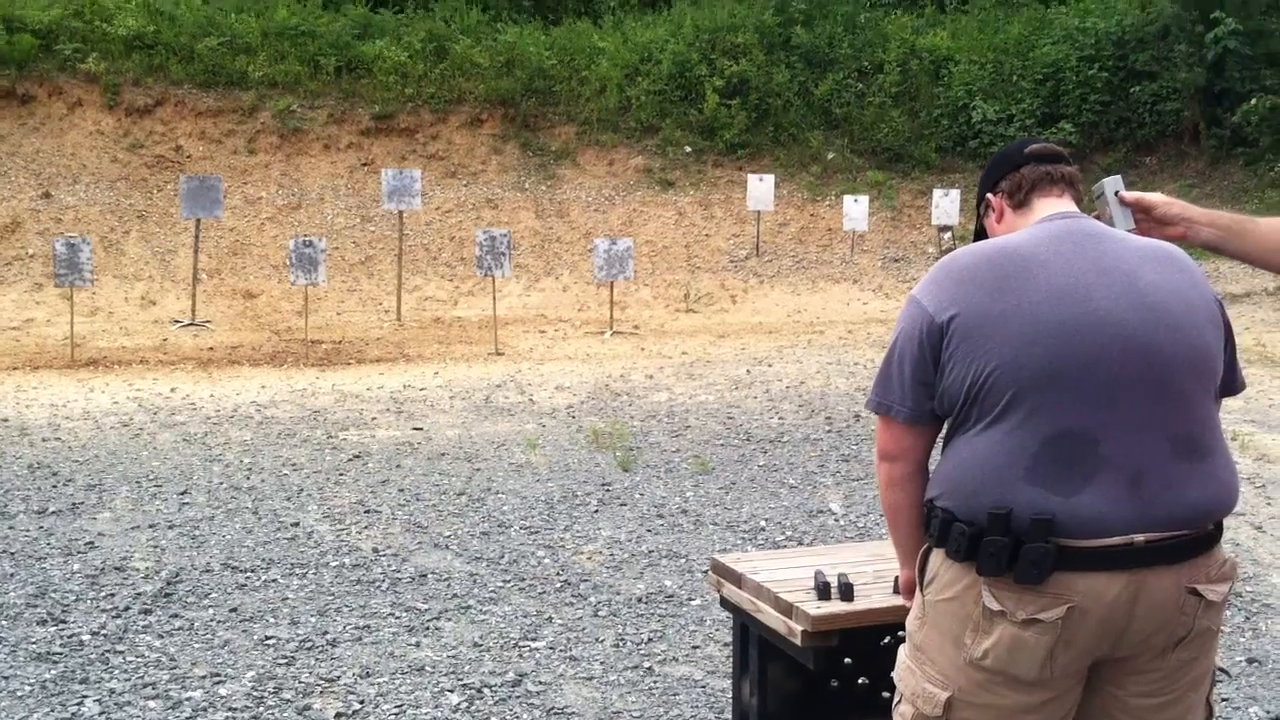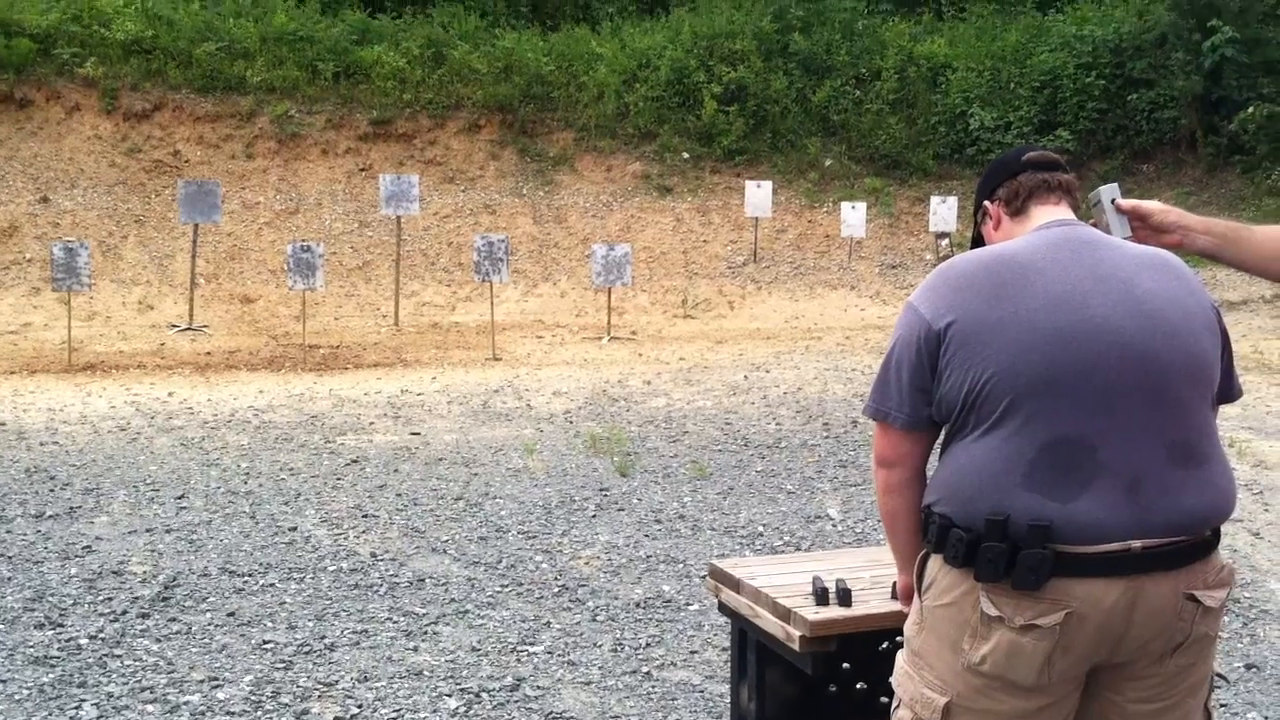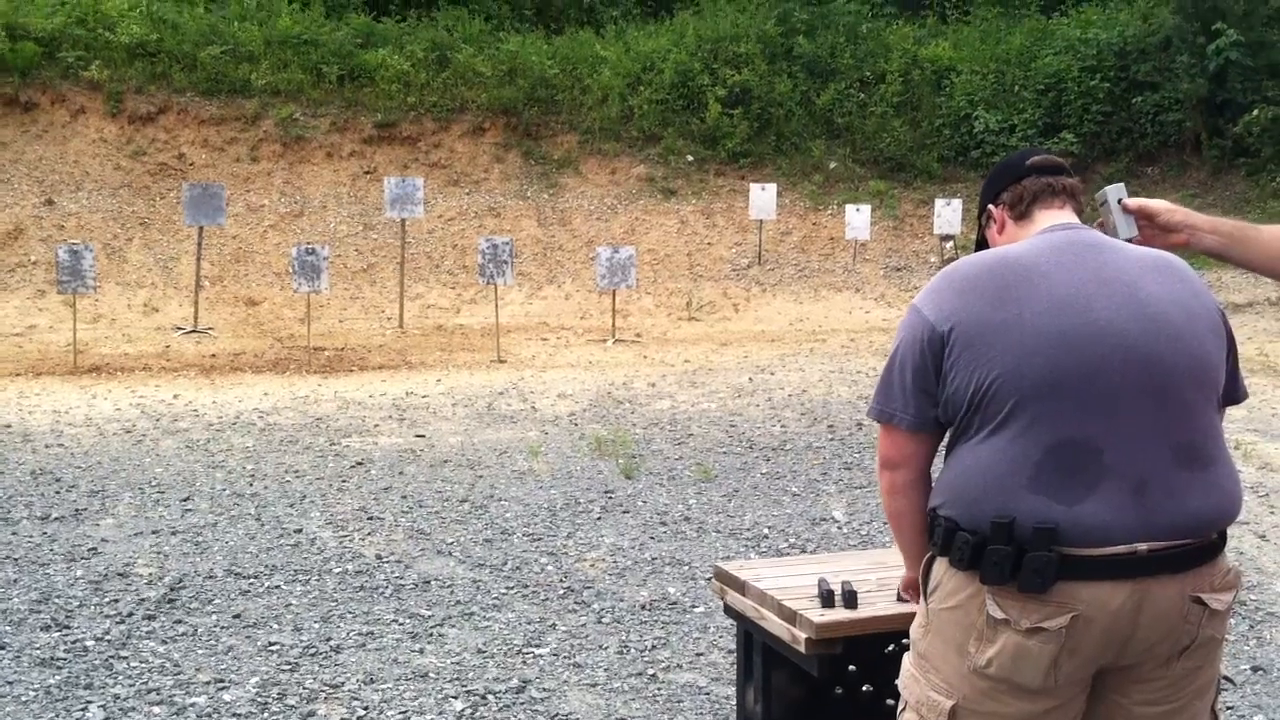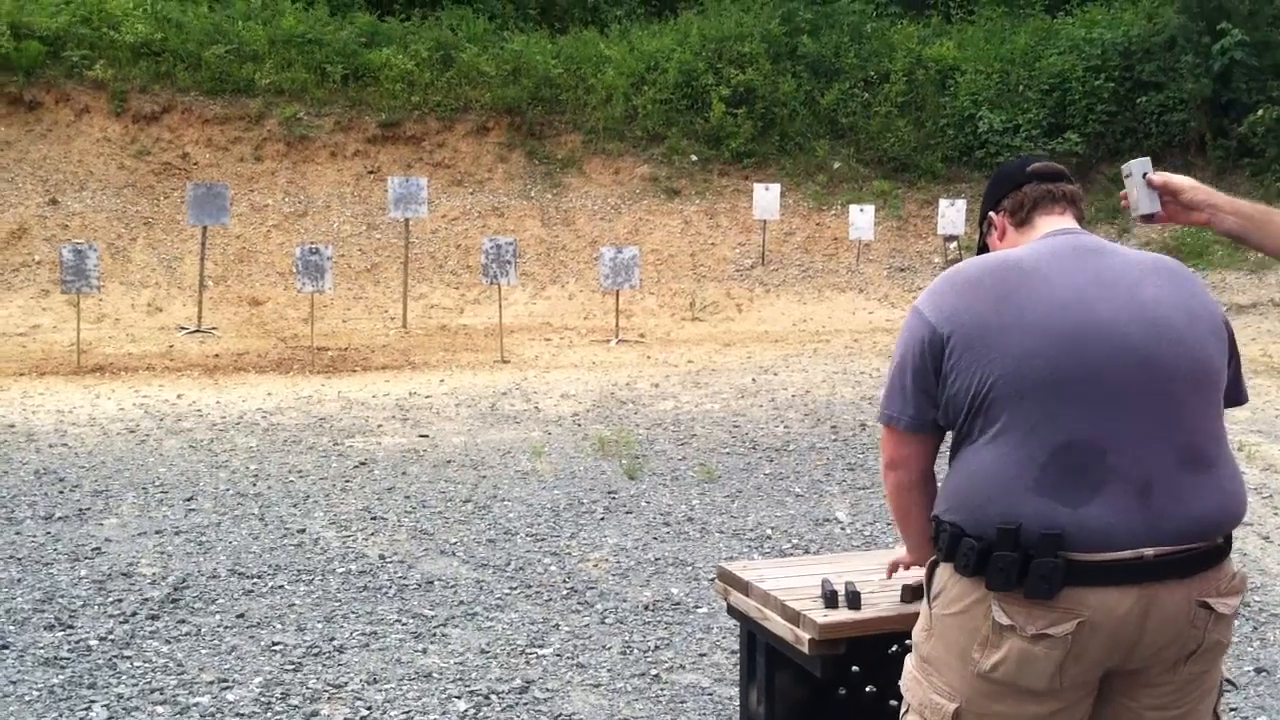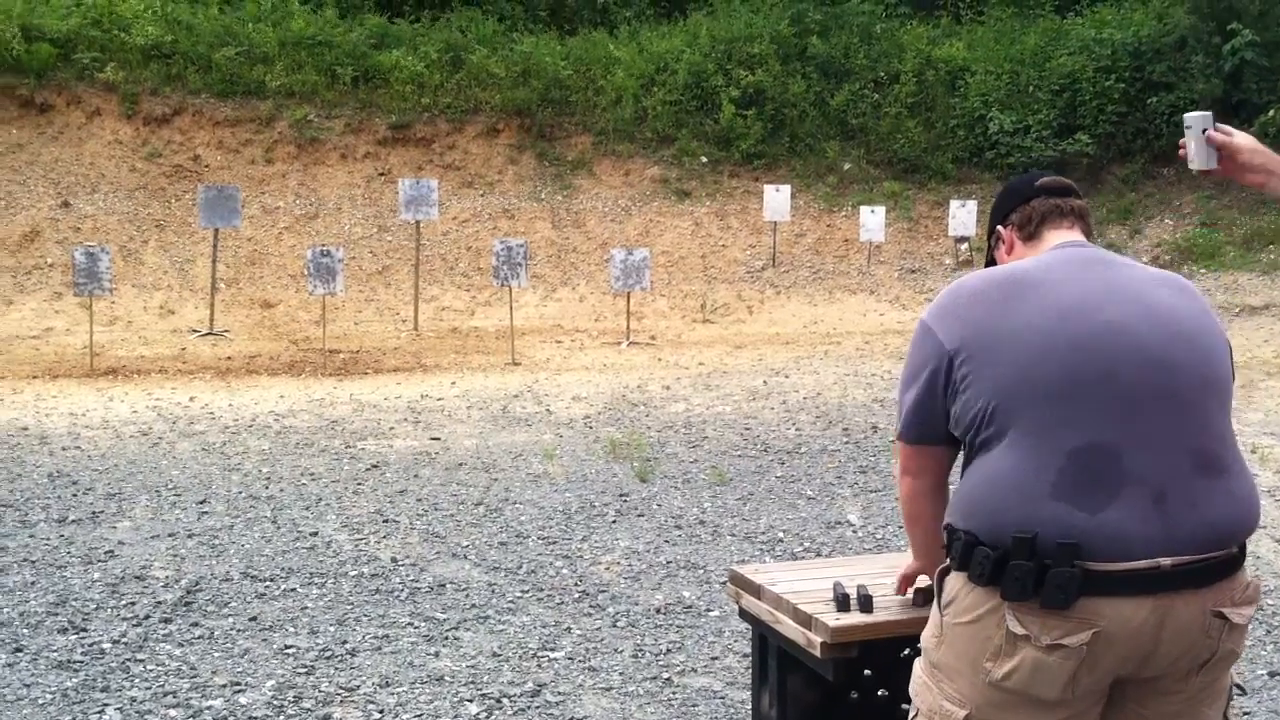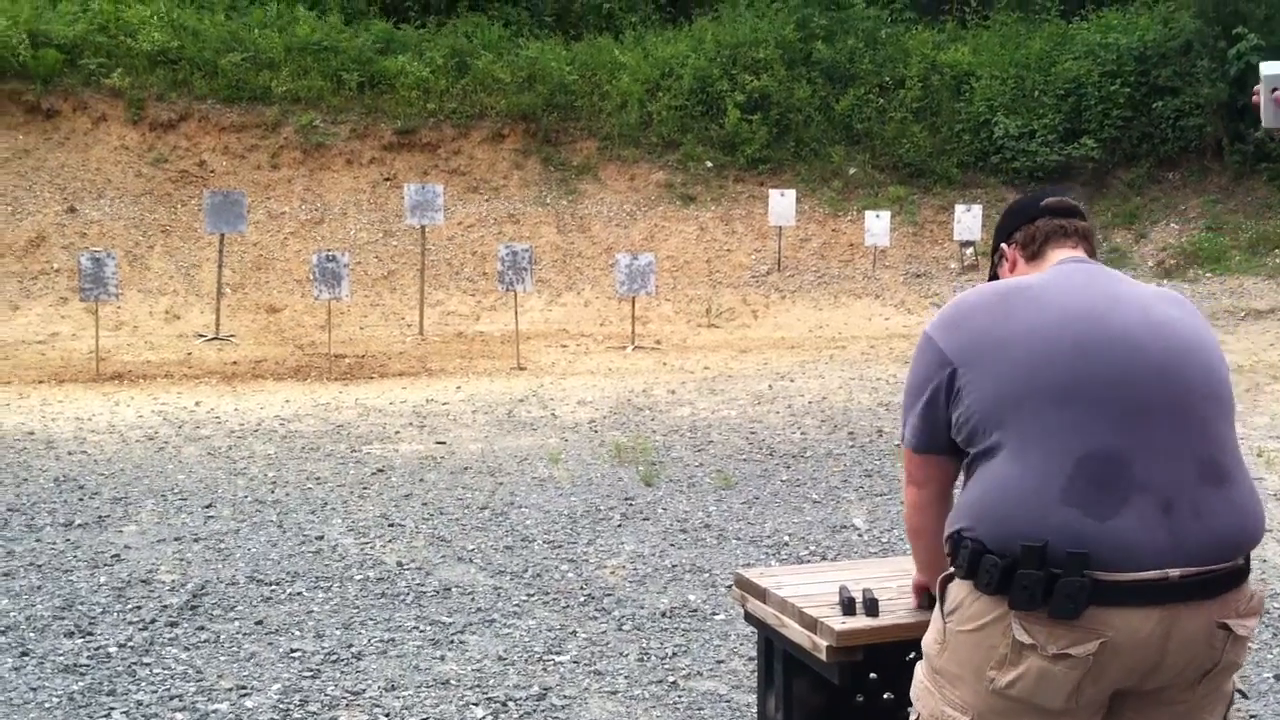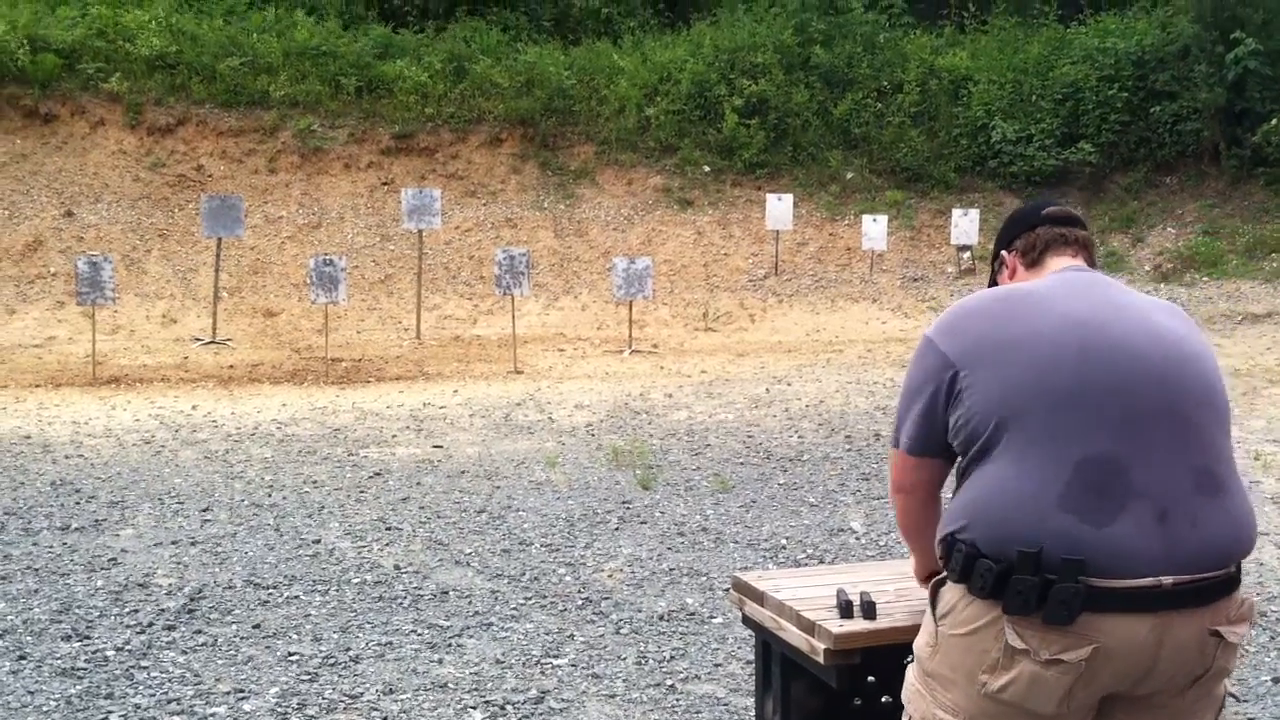
dt=0.1s
person 1, frame 1
left shoulder: (957, 282)
right shoulder: (1185, 275)
left elbow: (899, 456)
right elbow: (1193, 426)
left wrist: (916, 565)
left hip: (1014, 590)
right hip: (1178, 580)
person 1, frame 2
left shoulder: (954, 288)
right shoulder: (1182, 282)
left elbow: (896, 462)
right elbow: (1189, 433)
left wrist: (914, 571)
left hip: (1012, 596)
right hip: (1175, 586)
person 1, frame 3
left shoulder: (956, 293)
right shoulder: (1187, 286)
left elbow: (900, 462)
right elbow: (1197, 432)
left wrist: (921, 567)
left hip: (1019, 596)
right hip: (1183, 588)
person 1, frame 4
left shoulder: (958, 295)
right shoulder: (1186, 288)
left elbow: (903, 462)
right elbow: (1197, 433)
left wrist: (924, 555)
left hip: (1024, 601)
right hip: (1187, 591)
person 1, frame 5
left shoulder: (962, 307)
right shoulder: (1187, 300)
left elbow: (919, 474)
left wrist: (930, 562)
left hip: (1034, 606)
right hip: (1203, 599)
person 1, frame 6
left shoulder: (967, 319)
right shoulder: (1182, 315)
left elbow: (925, 483)
left wrist: (933, 573)
left hip: (1040, 615)
right hip: (1206, 610)
person 1, frame 7
left shoulder: (970, 325)
right shoulder: (1179, 326)
left elbow: (910, 483)
left wrist: (929, 561)
left hip: (1032, 622)
right hip: (1197, 615)
